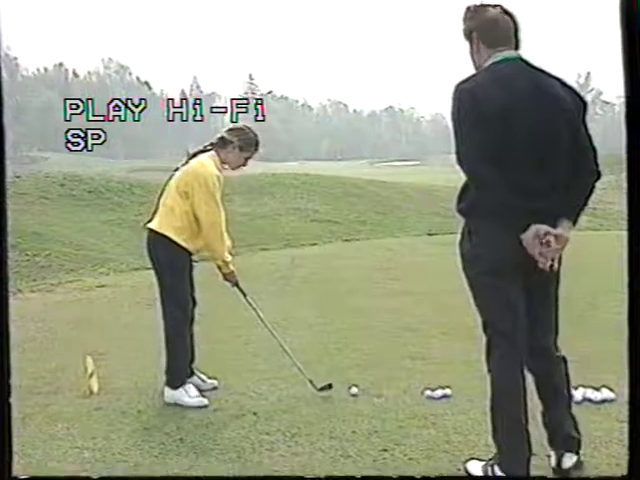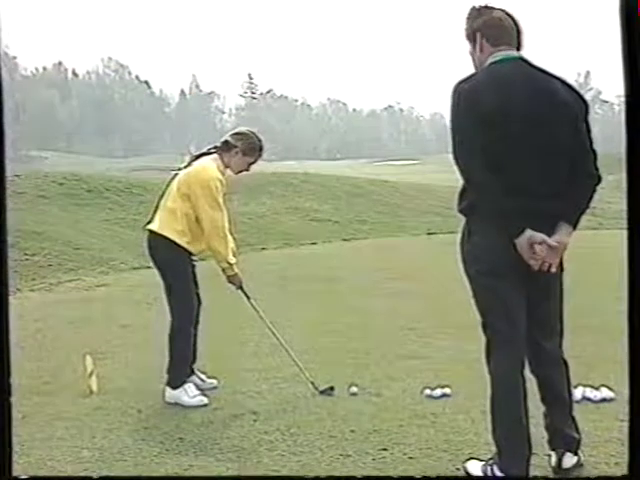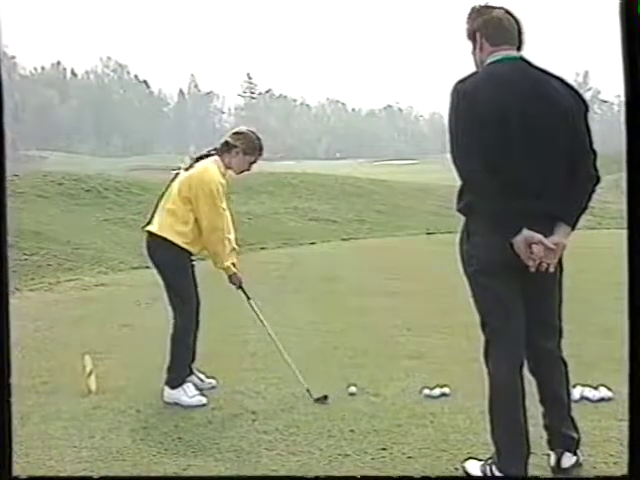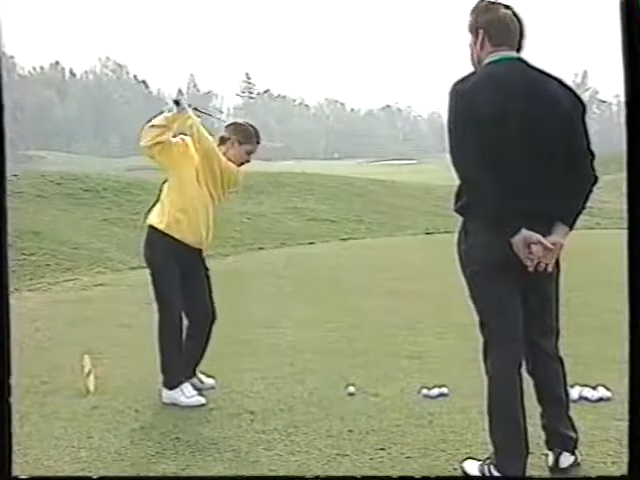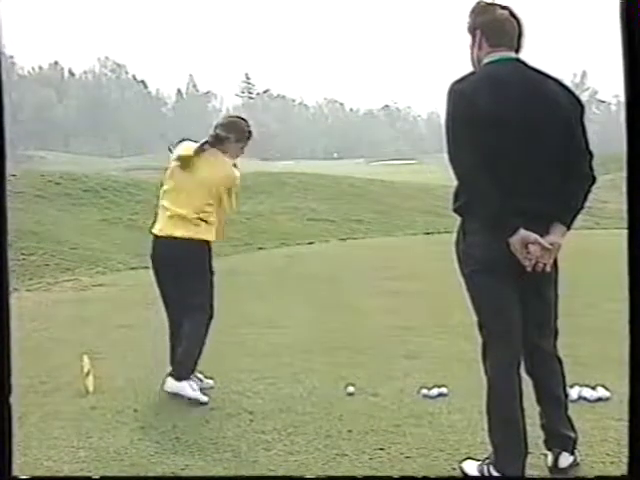
dt=0.7s
person 1, frame 1
left shoulder: (473, 92)
right shoulder: (561, 92)
left elbow: (478, 169)
right elbow: (587, 166)
left wrist: (522, 227)
right wrist: (563, 222)
left hip: (493, 235)
right hip: (547, 234)
left knee: (506, 348)
right knee: (544, 343)
person 1, frame 2
left shoulder: (472, 91)
right shoulder: (563, 92)
left elbow: (475, 171)
right elbow: (586, 170)
left wrist: (518, 232)
right wrist: (562, 227)
left hip: (493, 236)
right hip: (547, 236)
left knee: (506, 349)
right knee: (546, 343)
person 1, frame 3
left shoulder: (471, 91)
right shoulder: (562, 92)
left elbow: (473, 172)
right elbow: (586, 170)
left wrist: (514, 231)
right wrist: (560, 229)
left hip: (491, 235)
right hip: (545, 235)
left knee: (505, 349)
right knee: (546, 343)
person 1, frame 4
left shoulder: (469, 91)
right shoulder: (559, 92)
left elbow: (472, 172)
right elbow: (583, 171)
left wrist: (513, 232)
right wrist: (558, 229)
left hip: (489, 236)
right hip: (543, 236)
left knee: (503, 349)
right knee: (543, 343)
person 1, frame 5
left shoulder: (467, 91)
right shoulder: (558, 93)
left elbow: (470, 173)
right elbow: (581, 171)
left wrist: (510, 231)
right wrist: (556, 228)
left hip: (487, 236)
right hip: (541, 236)
left knee: (502, 349)
right knee: (542, 343)
person 2, frame 1
left shoulder: (205, 165)
right shoulder: (205, 171)
left elbow: (213, 221)
right elbow: (211, 224)
left wrist: (224, 256)
right wrist: (225, 264)
left hip: (175, 243)
right hip: (168, 243)
left knee: (186, 309)
right knee: (178, 312)
left ankle: (185, 372)
right ankle: (175, 385)
person 2, frame 2
left shoulder: (211, 169)
right shoulder: (207, 174)
left elbow: (219, 223)
right elbow: (214, 228)
left wrist: (231, 259)
right wrist: (230, 267)
left hip: (177, 243)
right hip: (169, 243)
left knee: (191, 307)
right knee: (184, 312)
left ankle: (186, 371)
right ankle: (175, 386)
person 2, frame 3
left shoulder: (214, 172)
right shoulder: (208, 177)
left elbow: (223, 221)
right elbow: (212, 229)
left wrist: (232, 258)
right wrist: (228, 267)
left hip: (176, 244)
right hip: (167, 244)
left knee: (191, 308)
right knee: (186, 311)
left ankle: (185, 371)
right ankle: (174, 385)
person 2, frame 4
left shoulder: (232, 175)
right shoulder: (185, 151)
left elbow: (211, 158)
right elbow: (150, 141)
left wrist: (190, 119)
right wrist: (177, 117)
left hip: (192, 250)
right hip: (163, 242)
left knee: (204, 315)
right knee: (171, 314)
left ankle: (187, 372)
right ankle: (172, 385)
person 2, frame 5
left shoulder: (183, 151)
right shoulder: (228, 174)
right elbow: (222, 211)
left hip: (162, 242)
right hip: (192, 246)
left knee: (178, 310)
right knee: (198, 311)
left ankle: (182, 371)
right ankle: (180, 376)
